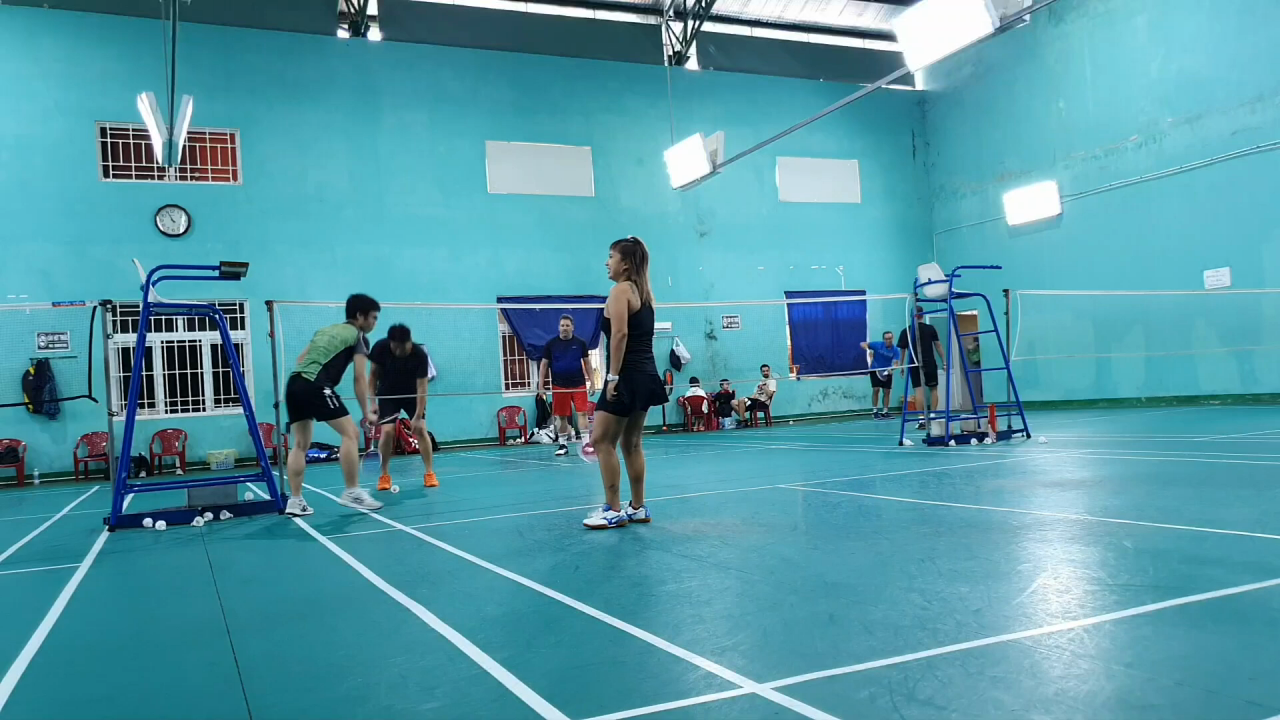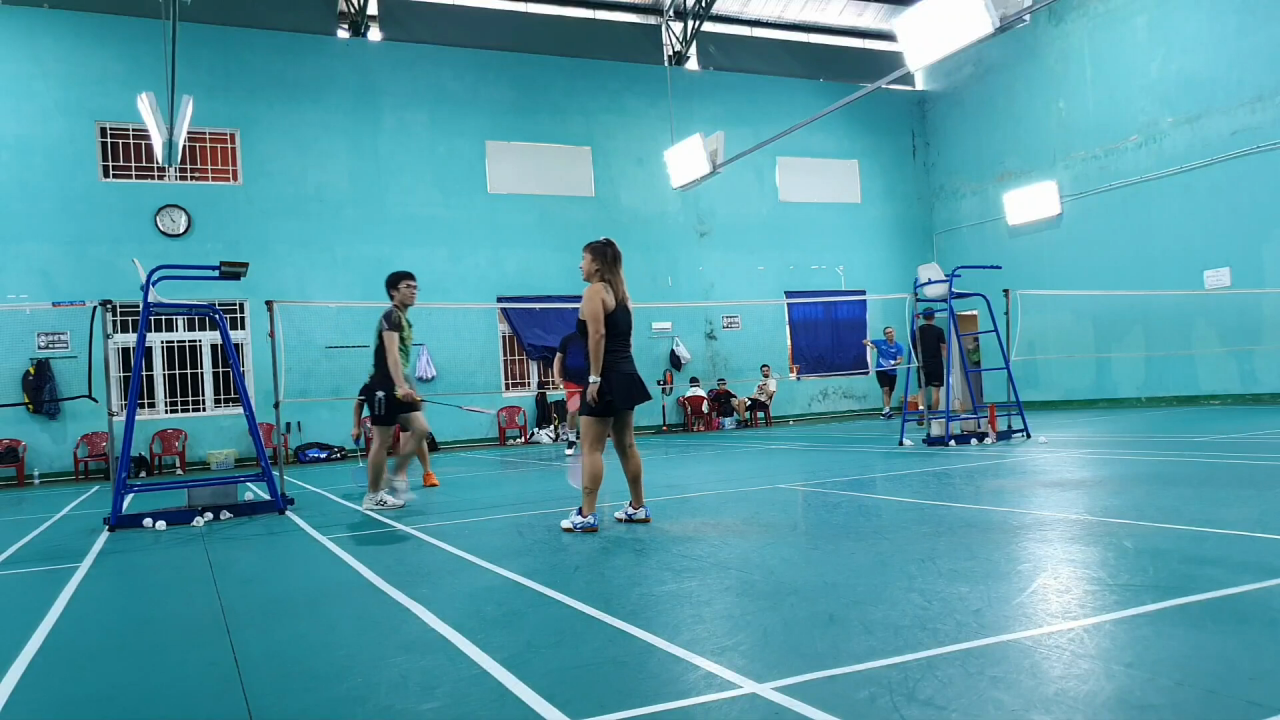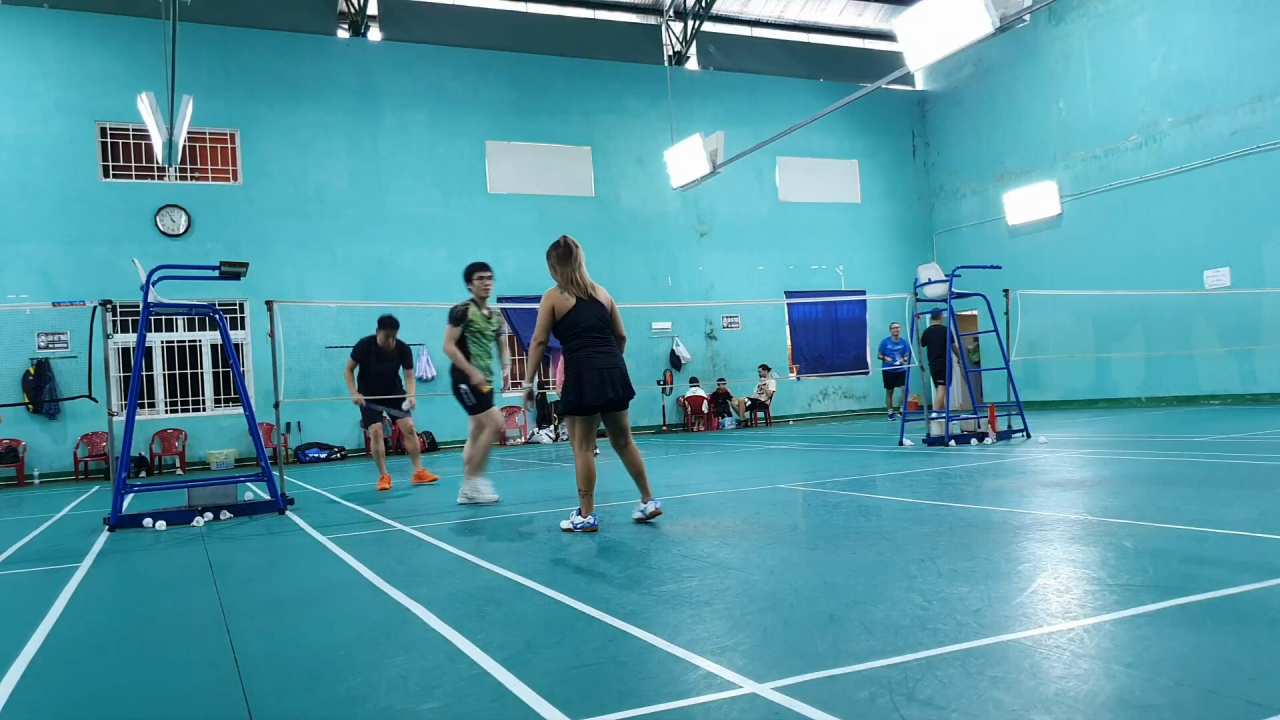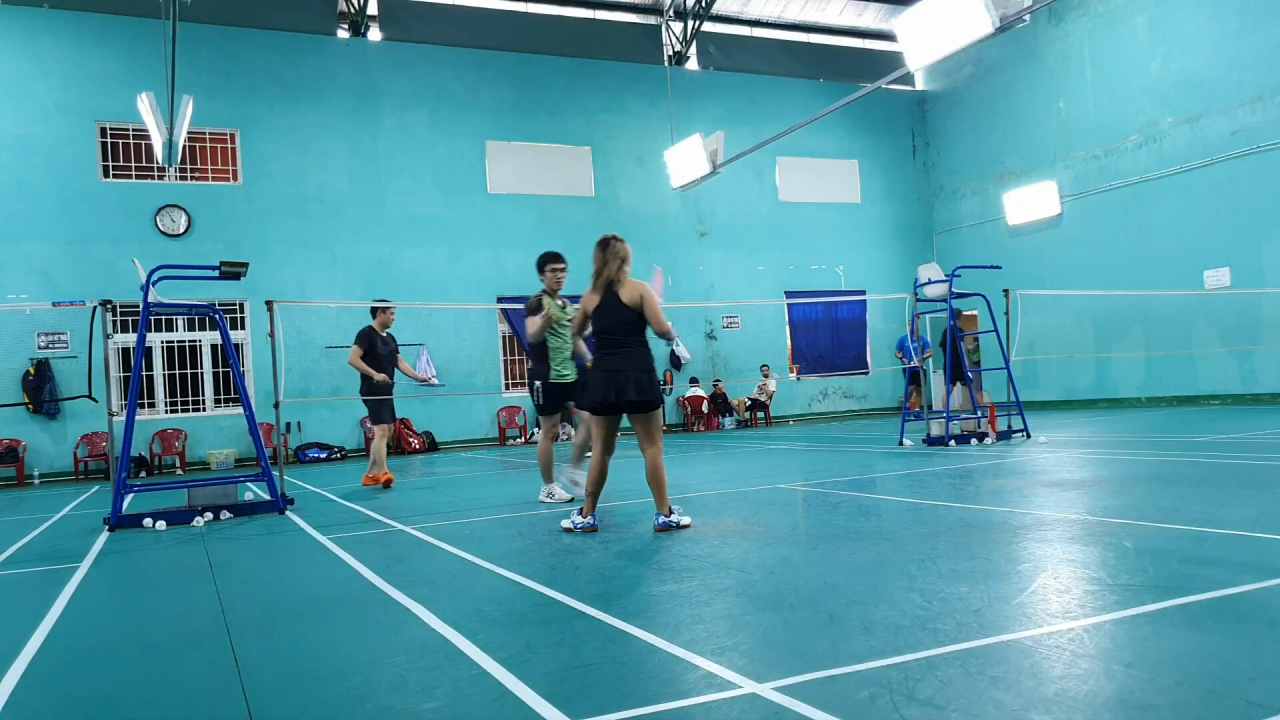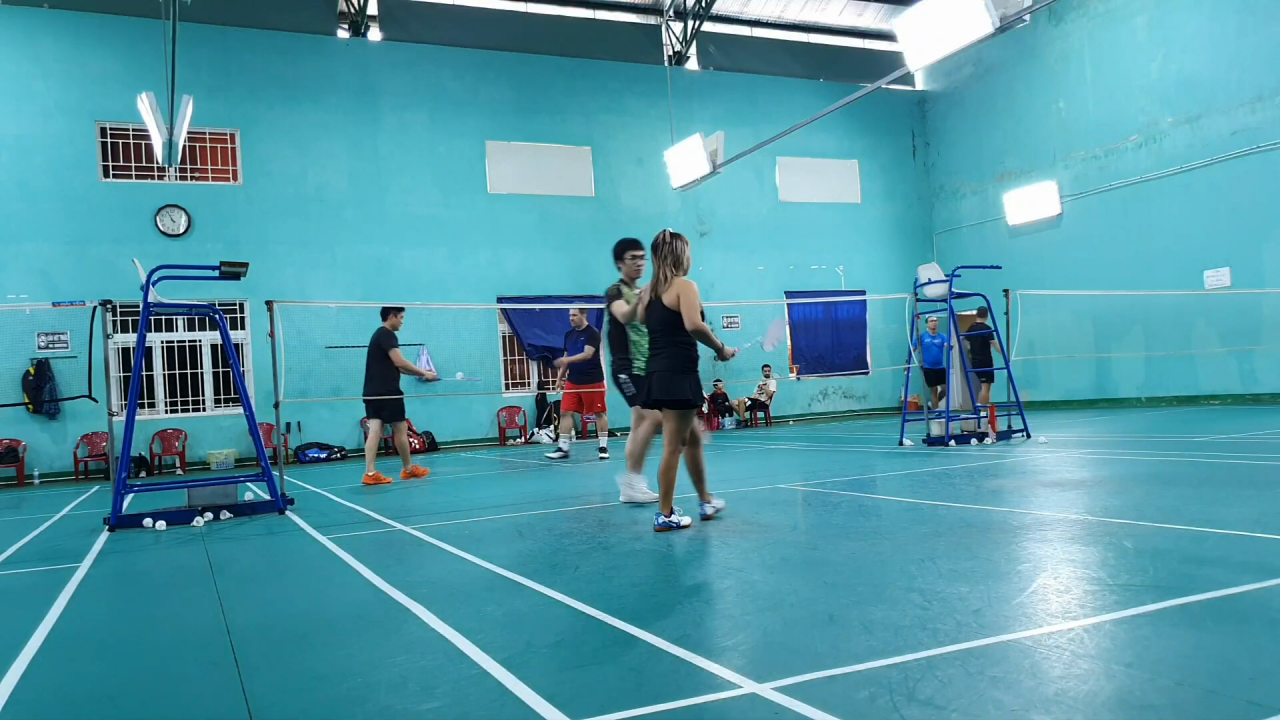
dt=0.5s
person 1, frame 1
left shoulder: (621, 290)
right shoulder: (644, 293)
left elbow: (620, 334)
left wrist: (613, 376)
left hip: (627, 377)
right hip: (645, 375)
left knee: (601, 441)
right knee: (631, 444)
left ankle: (614, 509)
right ankle: (637, 507)
person 1, frame 2
left shoulder: (594, 291)
right shoulder: (620, 294)
left elbow: (597, 336)
left wrist: (594, 378)
left hip: (608, 377)
right hip: (626, 375)
left knee: (592, 447)
right knee: (626, 444)
left ankle: (587, 515)
right ankle: (638, 507)
person 1, frame 3
left shoulder: (553, 297)
right shoulder: (600, 292)
left elbow: (539, 342)
right elbow: (621, 336)
left wrist: (529, 383)
left hip: (583, 376)
right hip: (614, 372)
left knee: (583, 448)
right knee: (624, 442)
left ankle: (586, 515)
right ankle: (648, 502)
person 1, frame 4
left shoulder: (591, 296)
right shoulder: (639, 289)
left elbow: (577, 332)
right elbow: (662, 329)
right wrist: (671, 335)
left hip: (604, 378)
right hip: (638, 375)
left knee: (602, 449)
right knee: (652, 447)
left ankle: (587, 515)
right ankle: (665, 513)
person 1, frame 5
left shoulder: (651, 290)
right shoulder: (685, 286)
left elbow: (642, 319)
right elbow: (693, 326)
right wrist: (720, 348)
left hip: (657, 373)
right hip: (678, 373)
left knee: (692, 438)
right knee: (673, 445)
left ankle: (705, 501)
right ankle: (665, 514)
person 2, frame 1
left shoulder: (325, 330)
right shoulder: (359, 337)
left elbow: (301, 359)
right elbow: (360, 377)
right wrist: (367, 411)
left hip: (295, 383)
right hip: (317, 387)
left knee: (300, 444)
right knee: (350, 433)
left ankle: (295, 500)
right ankle: (352, 492)
person 2, frame 2
left shoulder: (402, 319)
right shoulder: (392, 316)
right elbow: (391, 352)
left wrist: (408, 387)
right wrist: (401, 385)
left hip: (396, 387)
right hip: (384, 387)
left knee: (421, 429)
right knee: (382, 442)
left ankle: (396, 474)
right ankle: (374, 495)
person 2, frame 3
left shoulder: (495, 316)
right shoulder: (461, 311)
left elbow: (503, 347)
right elbow: (449, 346)
left wrist: (506, 369)
right wrist: (472, 372)
left hip: (484, 383)
right hip: (466, 381)
left knee: (478, 433)
right knee: (495, 425)
left ankle: (469, 489)
right ankle: (473, 479)
person 2, frame 4
left shoulder: (568, 306)
right shoulder: (536, 302)
right elbow: (532, 336)
left wrist: (588, 357)
right wrist: (544, 321)
left hip: (570, 376)
right hip: (545, 378)
left knee: (592, 419)
right knee: (550, 431)
left ankle: (574, 468)
right ankle: (548, 486)
person 2, frame 5
left shoulder: (641, 293)
right shoulder: (616, 290)
right elbow: (624, 316)
right wrist: (639, 300)
left hip: (645, 369)
right hip: (626, 369)
left knee: (640, 424)
right knee: (654, 417)
left ankle: (632, 486)
right ankle: (631, 476)
